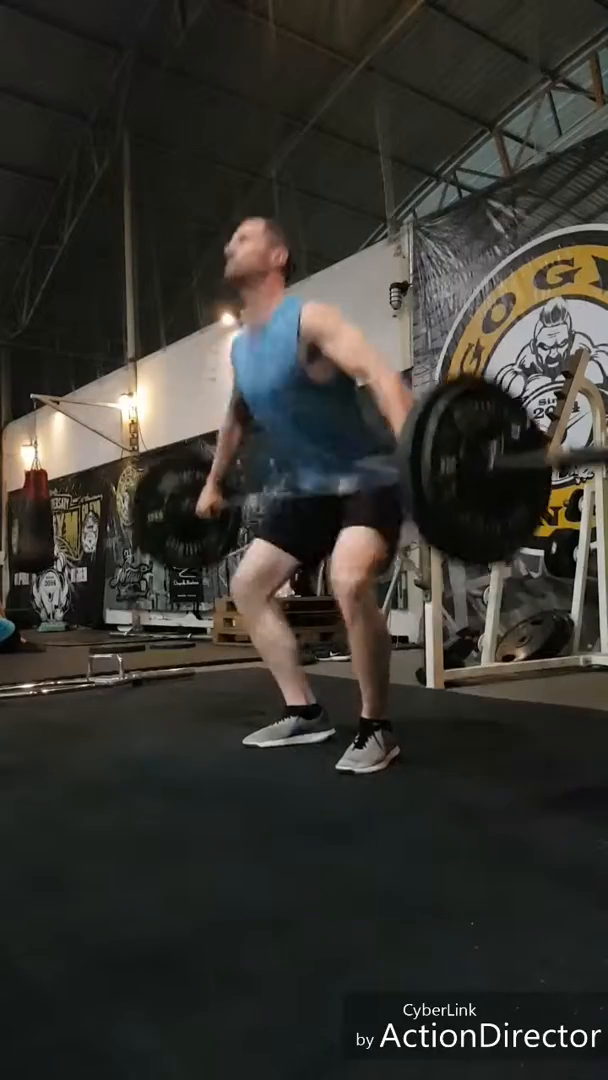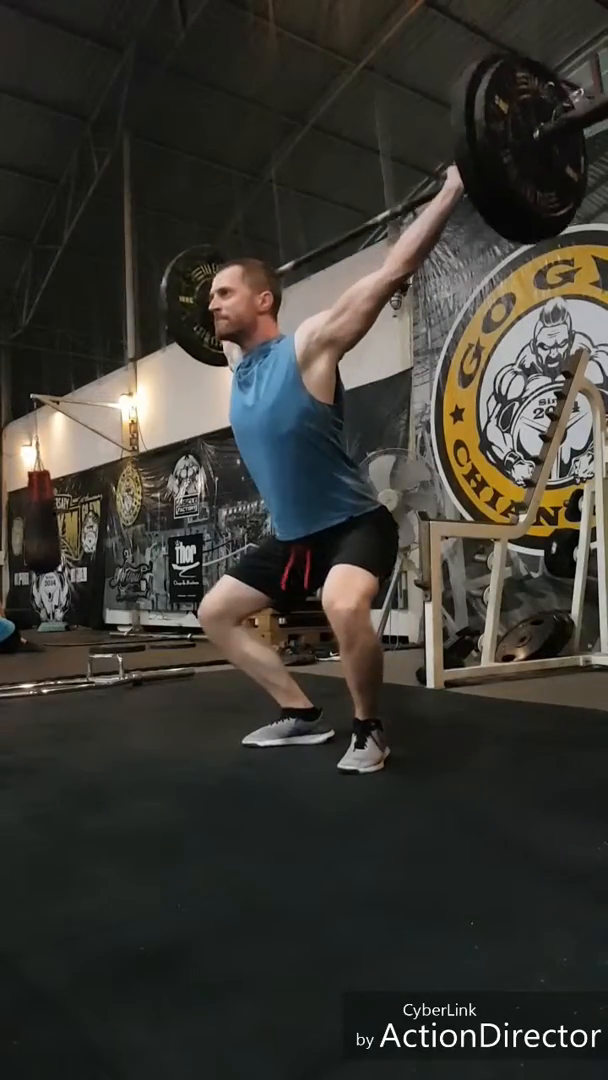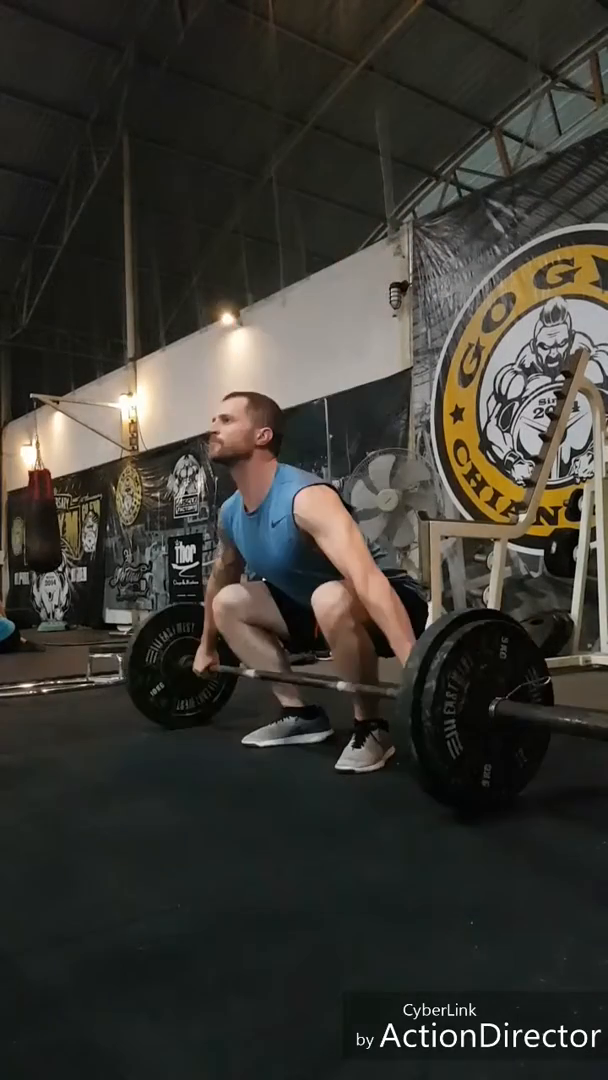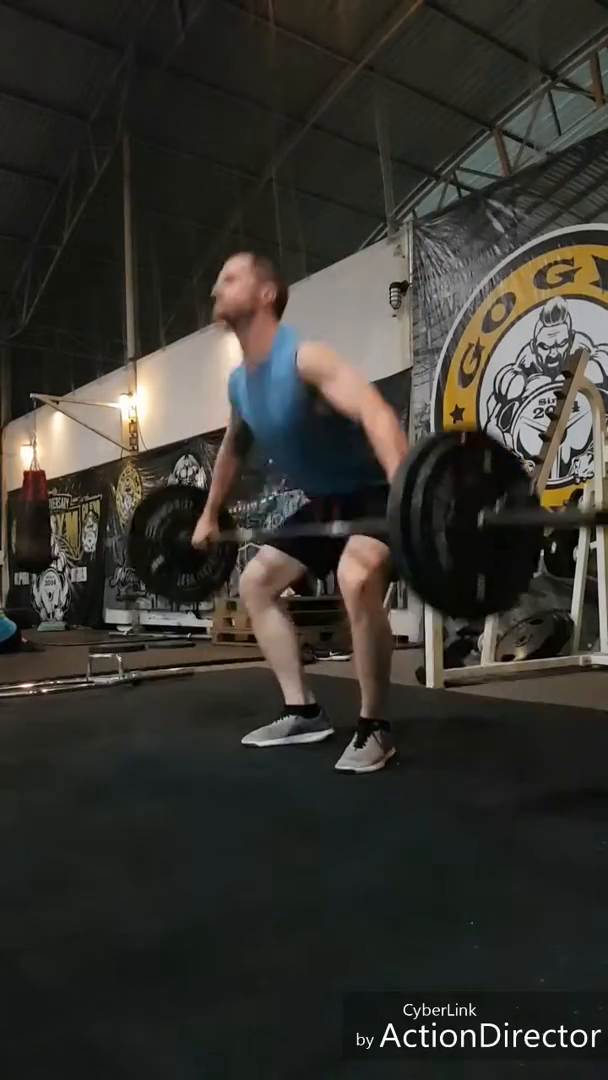
dt=1s
person 1, frame 1
left shoulder: (308, 318)
right shoulder: (241, 348)
left elbow: (380, 373)
right elbow: (236, 421)
right wrist: (214, 484)
left hip: (365, 482)
right hip: (308, 490)
left knee: (349, 581)
right knee: (248, 583)
left ankle: (375, 728)
right ankle: (303, 711)
person 1, frame 2
left shoulder: (308, 346)
right shoulder: (242, 363)
left elbow: (390, 271)
right elbow: (228, 332)
left wrist: (452, 190)
left hip: (355, 524)
right hip: (293, 536)
left knee: (344, 606)
right knee: (215, 613)
left ankle: (369, 730)
right ankle: (301, 714)
person 1, frame 3
left shoulder: (303, 496)
right shoulder: (232, 510)
left elbow: (366, 576)
right elbow: (219, 579)
right wrist: (206, 646)
left hip: (388, 601)
left knee: (332, 600)
right knee: (230, 604)
left ankle: (371, 728)
right ankle: (299, 713)
person 1, frame 4
left shoulder: (304, 356)
right shoulder: (240, 381)
left elbow: (377, 415)
right elbow: (231, 452)
right wrist: (210, 515)
left hip: (376, 493)
right hip: (326, 501)
left knee: (357, 580)
right knee: (255, 581)
left ankle: (375, 728)
right ankle: (302, 711)
